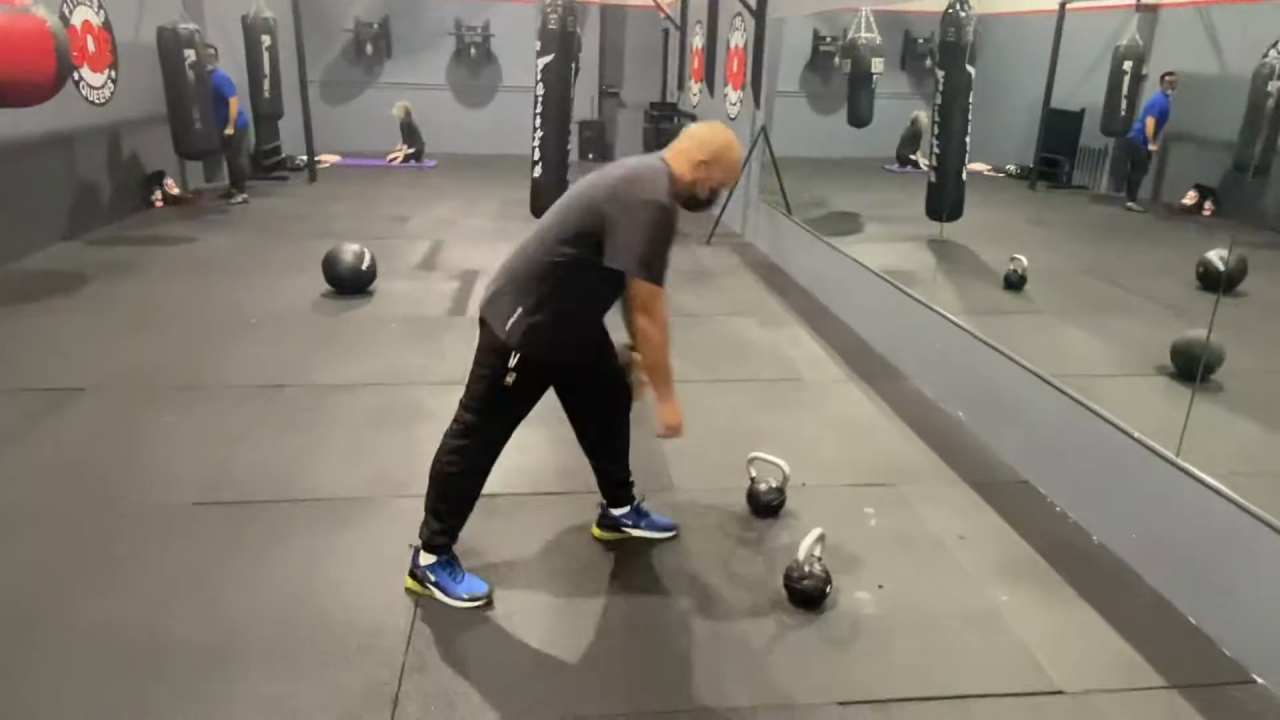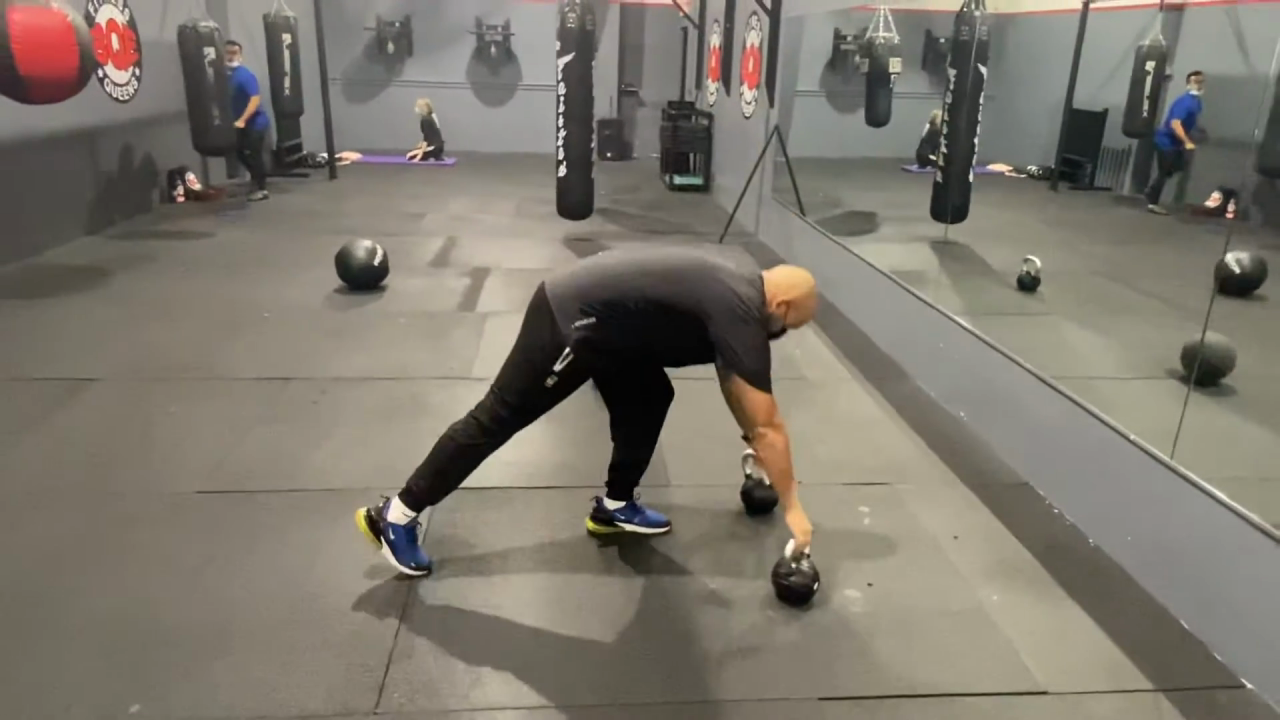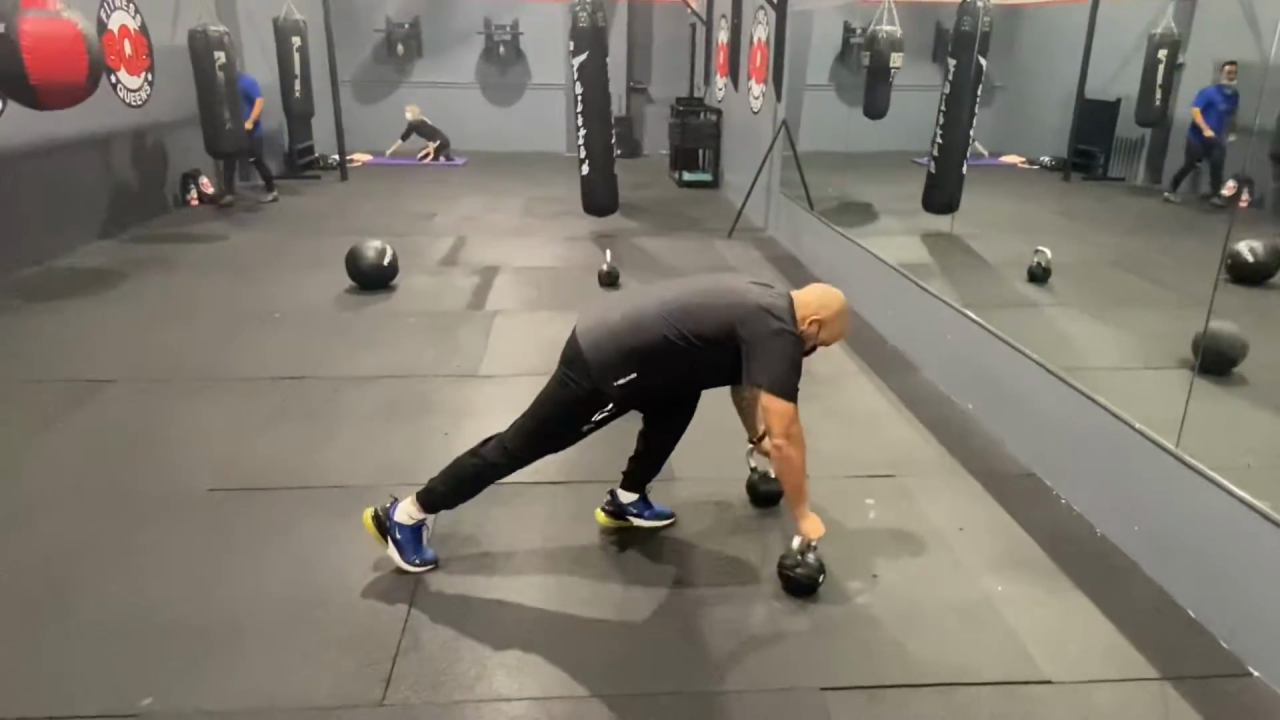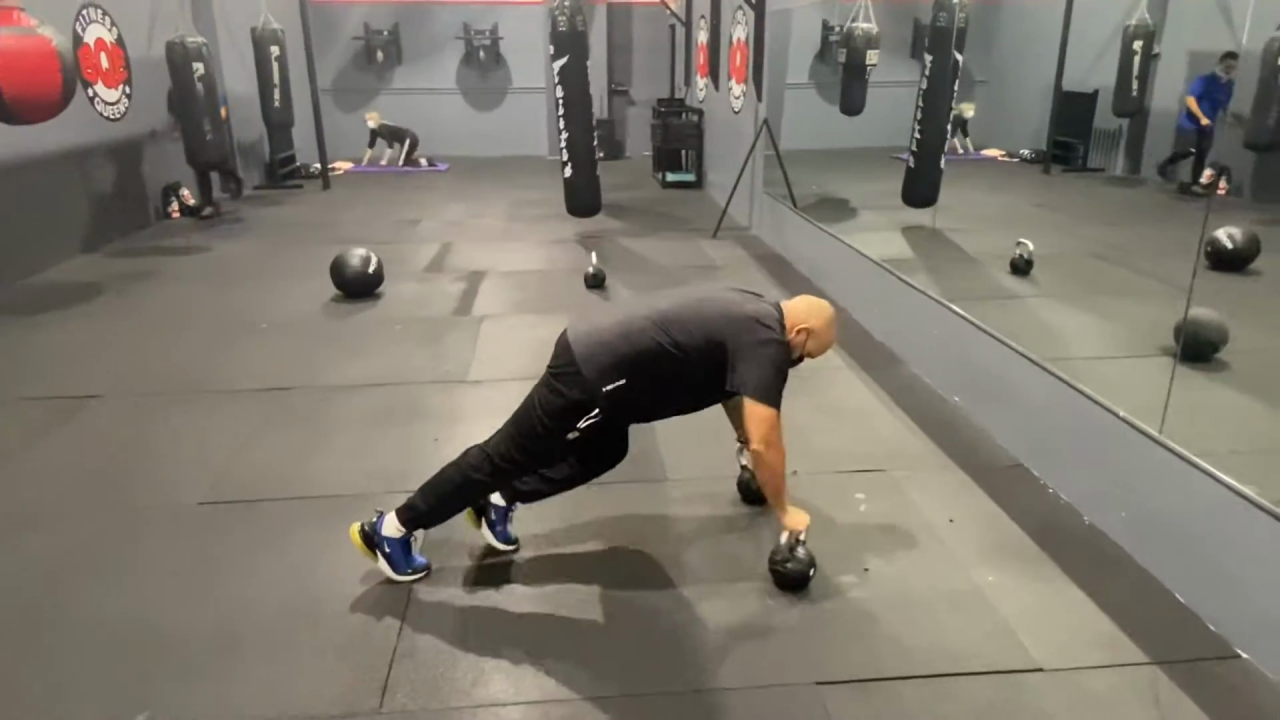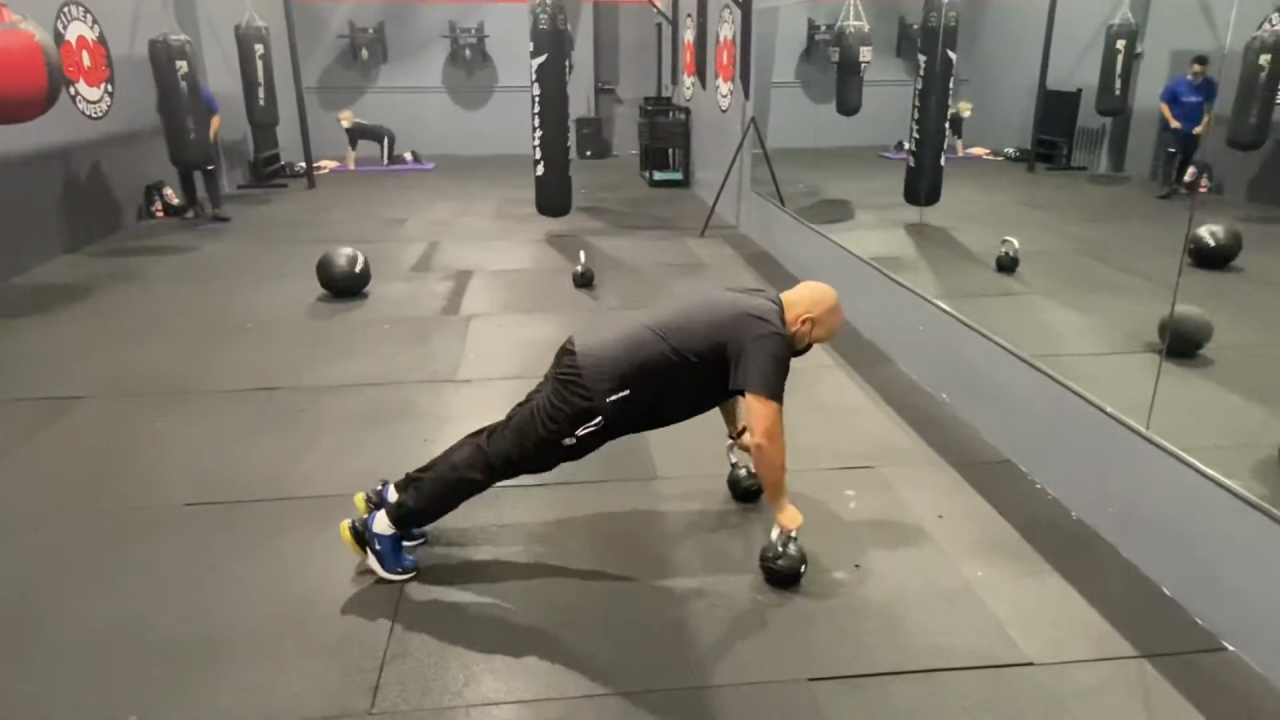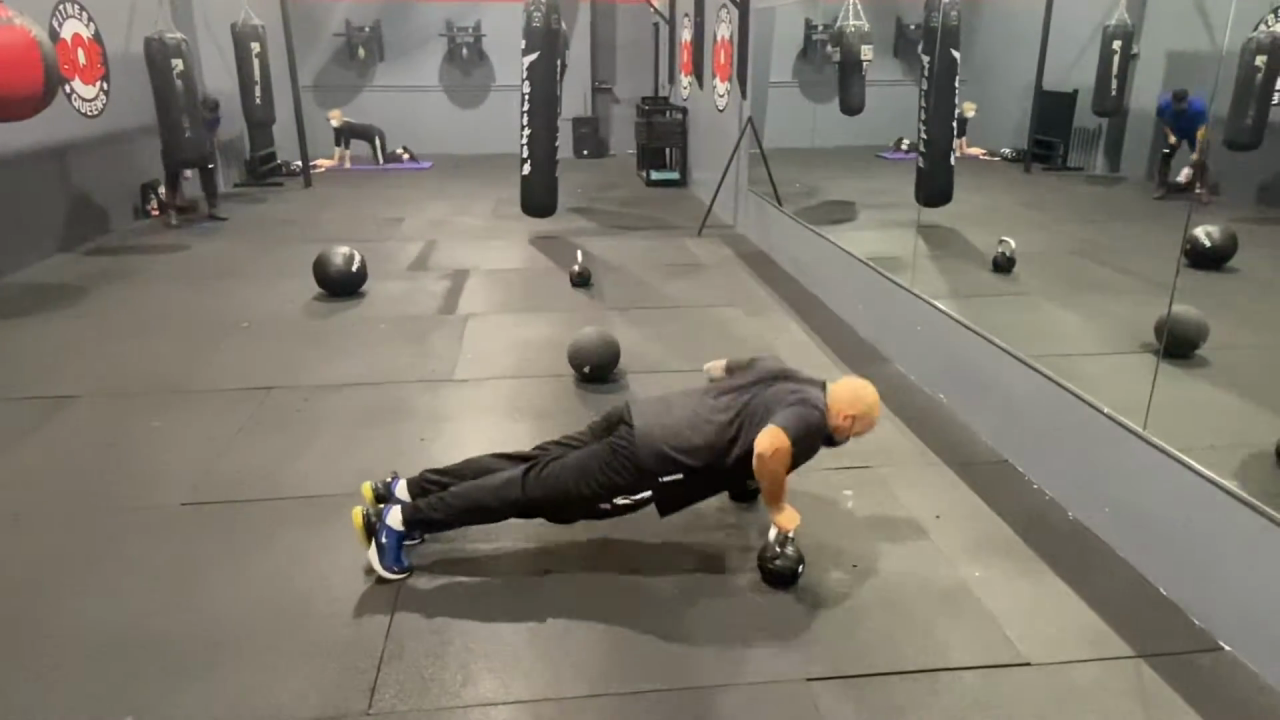
dt=0.5s
person 1, frame 1
left shoulder: (649, 178)
right shoulder: (649, 203)
left elbow: (643, 299)
right elbow: (646, 312)
left wrist: (646, 352)
right wrist: (666, 397)
left hip: (568, 319)
right hip: (523, 321)
left knee: (608, 404)
right knee: (479, 435)
left ankle: (618, 509)
right ankle: (431, 557)
person 1, frame 2
left shoulder: (738, 290)
right shoulder: (741, 311)
left elbow: (733, 379)
right elbow: (768, 424)
left wrist: (750, 436)
right wrist: (791, 507)
left hip: (596, 317)
right hip: (571, 319)
left knee: (650, 398)
right knee: (498, 418)
left ankle: (615, 505)
right ankle: (398, 515)
person 1, frame 3
left shoulder: (763, 307)
right shoulder: (777, 334)
left elbow: (741, 379)
right elbow: (788, 437)
left wrist: (758, 437)
right wrist: (803, 517)
left hip: (609, 334)
right hip: (603, 364)
left knee: (680, 399)
right knee: (520, 445)
left ankle: (627, 500)
right ankle: (404, 516)
person 1, frame 4
left shoulder: (753, 317)
right shoulder: (765, 343)
left elbow: (730, 385)
right elbow: (764, 443)
left wrist: (748, 444)
right wrist: (784, 512)
left hip: (595, 349)
right hip: (595, 372)
left knee: (603, 454)
right knee: (508, 455)
left ankle: (497, 498)
right ankle: (390, 529)
person 1, frame 5
left shoulder: (752, 308)
right shoulder: (769, 338)
right elbow: (766, 436)
left wrist: (737, 432)
right wrist: (780, 507)
left hip: (590, 356)
right hip: (600, 389)
left knee: (502, 443)
right knee: (500, 456)
left ankle: (392, 495)
right ankle: (382, 524)
person 1, frame 6
left shoulder: (787, 378)
right shoulder: (810, 415)
left elbow: (714, 369)
right elbow: (770, 450)
right wrist: (778, 509)
left hip: (639, 419)
right hip: (648, 461)
left knee: (532, 469)
right knee: (534, 492)
left ankle: (400, 490)
right ankle: (397, 521)
